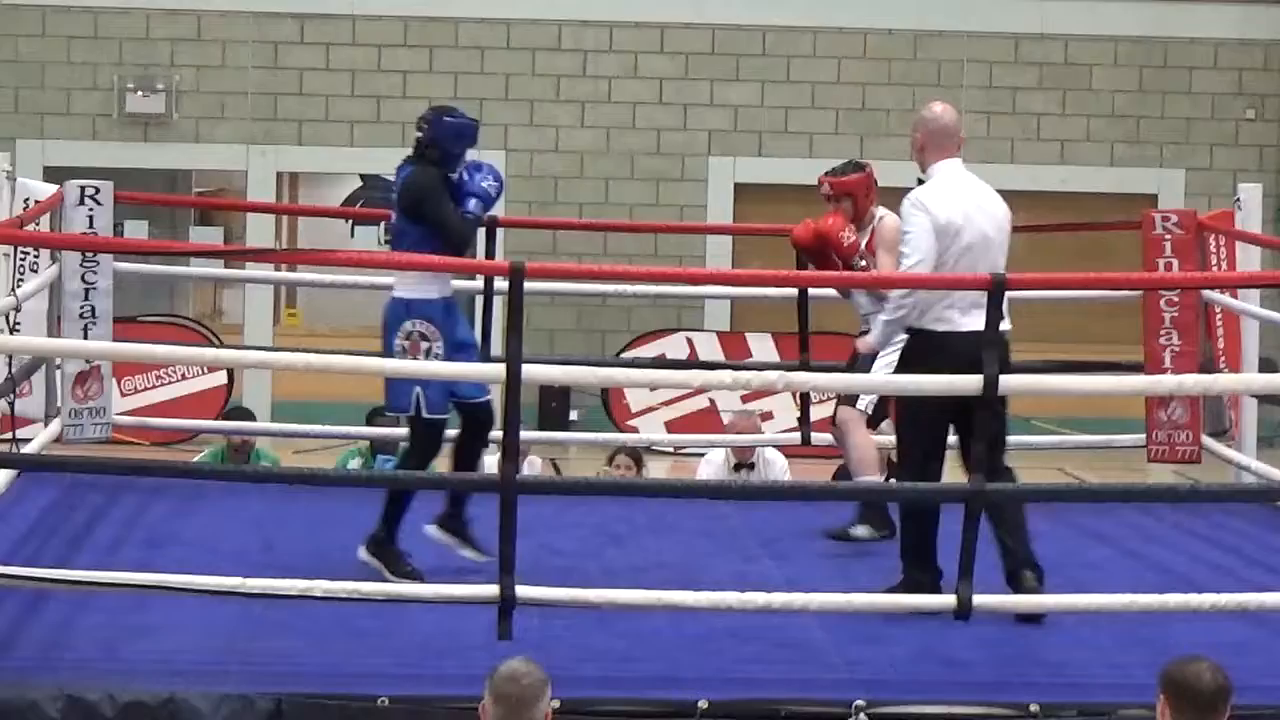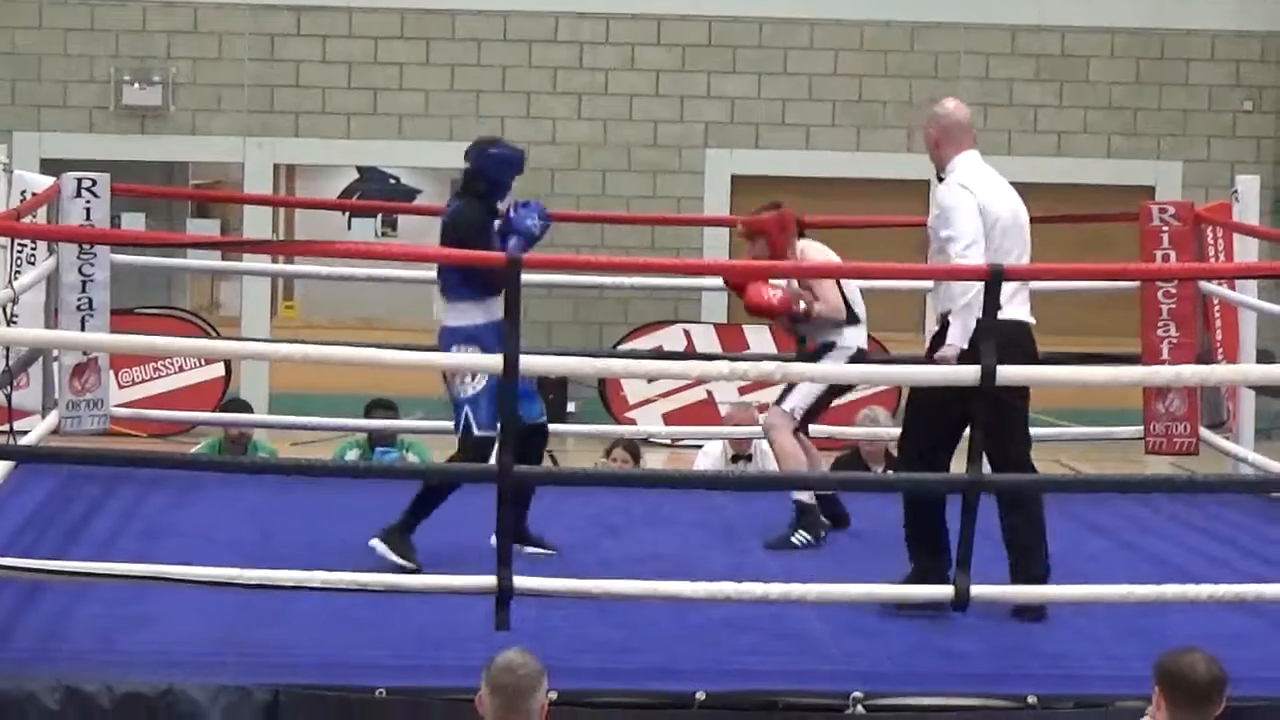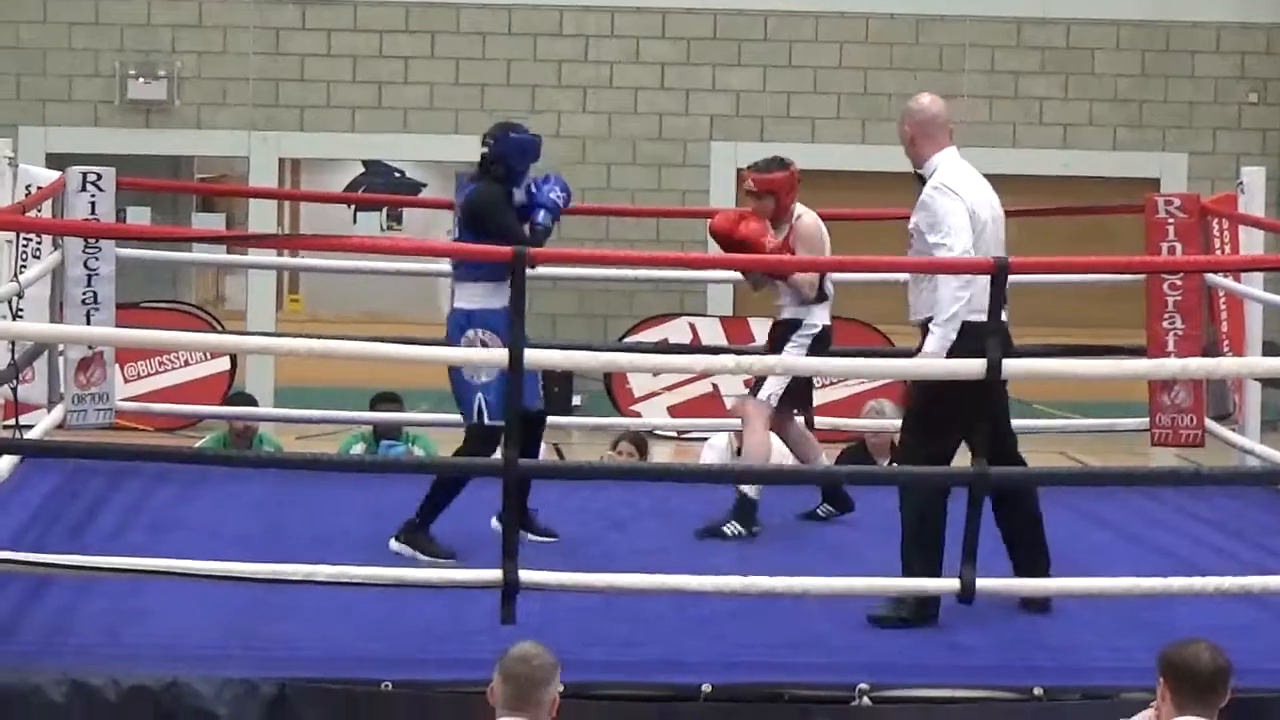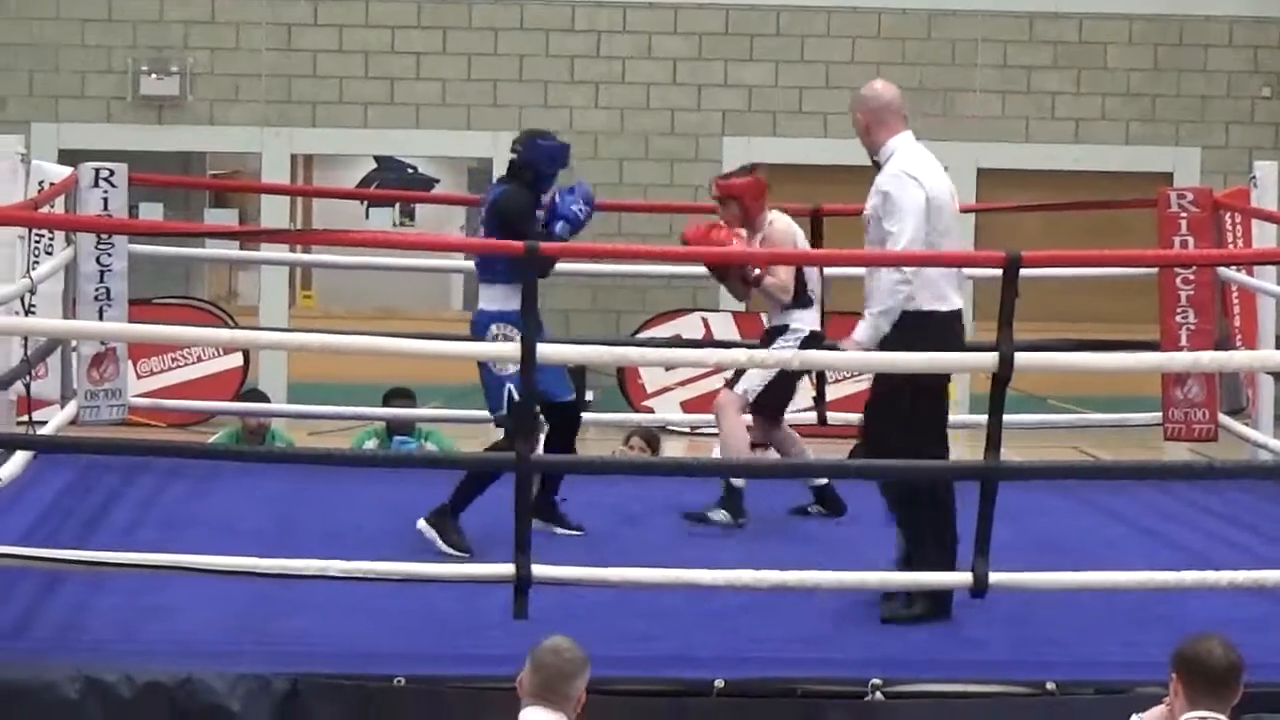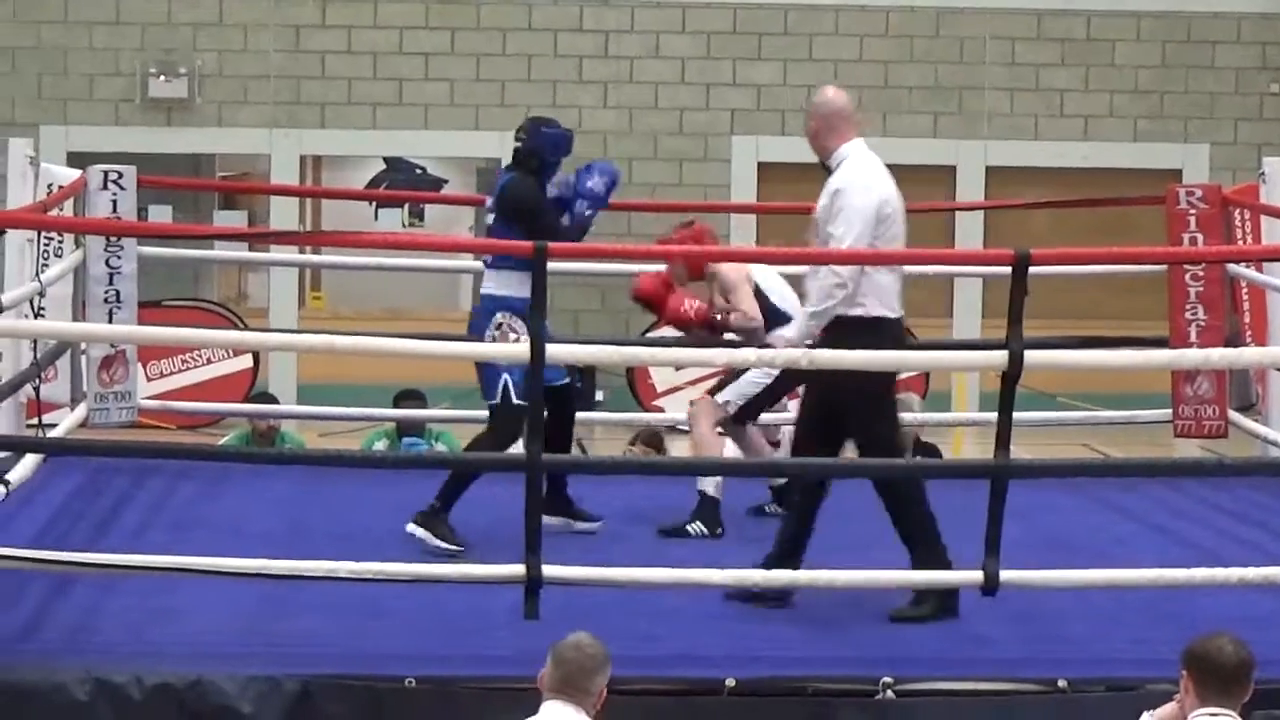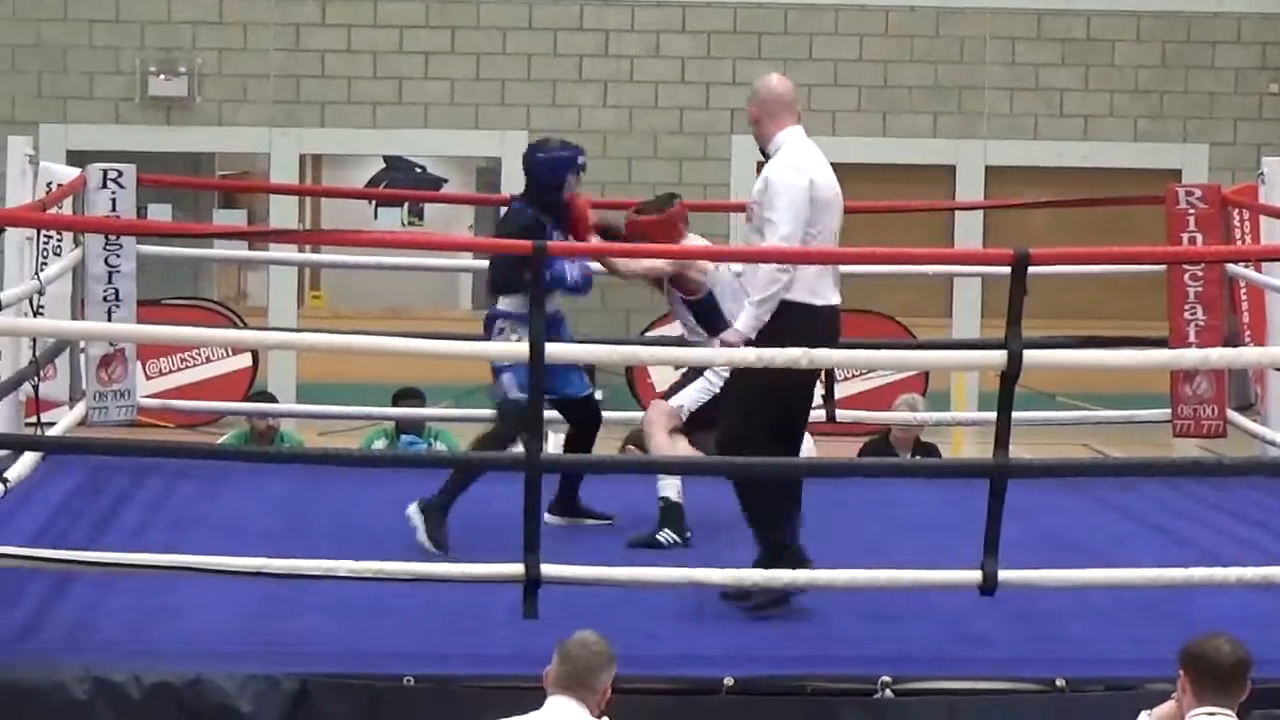
dt=0.3s
person 1, frame 1
left shoulder: (923, 200)
right shoulder: (994, 200)
left elbow: (913, 283)
left wrist: (876, 335)
left hip: (935, 345)
right hip: (989, 346)
left knee: (919, 468)
right knee: (991, 466)
left ankle: (920, 579)
right ankle: (1023, 575)
person 1, frame 2
left shoulder: (955, 188)
right shoulder: (1006, 190)
left elbow: (966, 267)
left wrist: (955, 341)
left hip: (972, 336)
right hip: (1015, 336)
left knee: (921, 454)
right knee: (1013, 462)
left ankle: (928, 575)
right ankle: (1032, 585)
person 1, frame 3
left shoulder: (942, 190)
right shoulder: (972, 180)
left elbow: (956, 274)
left wrist: (934, 347)
left hip: (961, 338)
right hip: (988, 334)
left knee: (922, 463)
right knee: (1001, 459)
left ankle: (920, 593)
right ankle: (1034, 577)
person 1, frame 4
left shoulder: (900, 175)
right shoulder: (918, 164)
left elbow: (900, 267)
left wrist: (865, 335)
right wrist: (877, 332)
left hip: (917, 328)
right hip: (929, 324)
left knee: (911, 454)
right knee: (895, 447)
left ankle: (930, 588)
right ankle: (922, 569)
person 1, frame 5
left shoulder: (853, 182)
right shoulder: (862, 174)
left elbow: (841, 274)
left wrist: (794, 335)
right wrist: (807, 334)
left hip: (862, 336)
right hip: (855, 332)
left knee: (884, 459)
right knee: (811, 452)
left ankle: (935, 579)
right ankle: (781, 569)
person 1, frame 6
left shoulder: (786, 167)
right shoulder: (810, 161)
left elbow: (779, 259)
left wrist: (744, 326)
left hip: (791, 321)
right hip: (808, 318)
left knee: (739, 440)
right knee: (776, 446)
left ankle: (783, 560)
right ankle: (777, 568)
person 2, frame 1
left shoulder: (429, 178)
right shoulder: (420, 181)
right elbow: (459, 242)
left wrist: (466, 197)
right wrist: (477, 201)
left hip: (442, 310)
right hip: (417, 315)
left knee: (479, 414)
right knee: (427, 435)
left ankle: (452, 517)
right ankle: (382, 543)
person 2, frame 2
left shoulder: (480, 212)
right shoulder: (465, 216)
right elbow: (492, 278)
left wrist: (513, 233)
right wrist: (518, 239)
left hip: (492, 333)
right hip: (469, 339)
left knee: (533, 431)
right knee: (475, 450)
left ankle: (514, 527)
right ankle: (397, 532)
person 2, frame 3
left shoulder: (482, 191)
right shoulder: (487, 197)
right elbow: (526, 254)
left wrist: (530, 209)
right wrist: (546, 213)
left hip: (497, 319)
right hip: (479, 324)
left knee: (533, 418)
right knee: (485, 436)
left ankle: (516, 512)
right ankle: (414, 530)
person 2, frame 4
left shoulder: (512, 196)
right shoulder: (512, 200)
right elbow: (540, 264)
left wrist: (555, 219)
right wrist: (565, 222)
left hip: (520, 321)
right hip: (501, 324)
left knee: (567, 410)
right knee: (521, 431)
left ankle: (544, 505)
right ankle: (443, 516)
person 2, frame 5
left shoulder: (511, 183)
right shoulder: (525, 190)
right elbow: (565, 238)
left wrist: (563, 199)
right wrist: (588, 199)
left hip: (518, 311)
right hip: (504, 314)
left knee: (563, 400)
right knee: (507, 422)
left ankle: (556, 503)
right ankle: (433, 515)
person 2, frame 6
left shoulder: (555, 211)
right shoulder: (526, 219)
left elbow: (581, 242)
right elbow: (501, 282)
right wrist: (554, 277)
left hip: (547, 323)
right hip: (517, 326)
left knee: (587, 411)
right knee: (515, 422)
left ankle: (565, 503)
right ankle: (434, 508)
person 3, frame 1
left shoulder: (887, 225)
right shoulder: (854, 228)
left wrist: (854, 254)
right wrist: (823, 258)
left hip: (895, 335)
left knee: (850, 418)
right knee: (845, 421)
left ankle: (874, 516)
right ankle: (875, 505)
person 3, frame 2
left shoulder: (810, 257)
right shoulder: (791, 264)
left elbow: (837, 312)
right elbow: (801, 328)
left wrist: (791, 307)
right wrist: (765, 302)
left hip: (842, 352)
right hip: (827, 349)
left knee: (778, 422)
right knee: (786, 425)
left ankle: (807, 522)
person 3, frame 3
left shoulder: (805, 224)
right shoulder: (775, 224)
left elbow: (808, 288)
right elbow: (757, 283)
left wrist: (776, 258)
right wrist: (739, 250)
left hip: (806, 329)
right hip: (792, 324)
left knee: (755, 412)
right knee: (780, 415)
left ankle: (745, 515)
person 3, frame 4
left shoulder: (777, 230)
right shoulder: (753, 232)
left elbow: (784, 293)
right elbow: (741, 293)
left wrist: (746, 267)
right wrist: (717, 263)
left hip: (795, 335)
right hip: (787, 332)
left knee: (727, 404)
right knee: (766, 422)
left ankle: (733, 503)
right ankle: (826, 497)
person 3, frame 5
left shoulder: (725, 272)
right shoulder: (714, 278)
left elbow: (753, 321)
right elbow: (706, 333)
left wrist: (711, 319)
right wrist: (670, 310)
left knee: (704, 416)
right knee: (731, 421)
left ankle: (708, 513)
person 3, frame 6
left shoulder: (684, 260)
right shoulder: (686, 254)
left elbow: (630, 268)
left hip: (726, 363)
left knee: (655, 421)
right knee: (698, 435)
left ankle: (673, 522)
